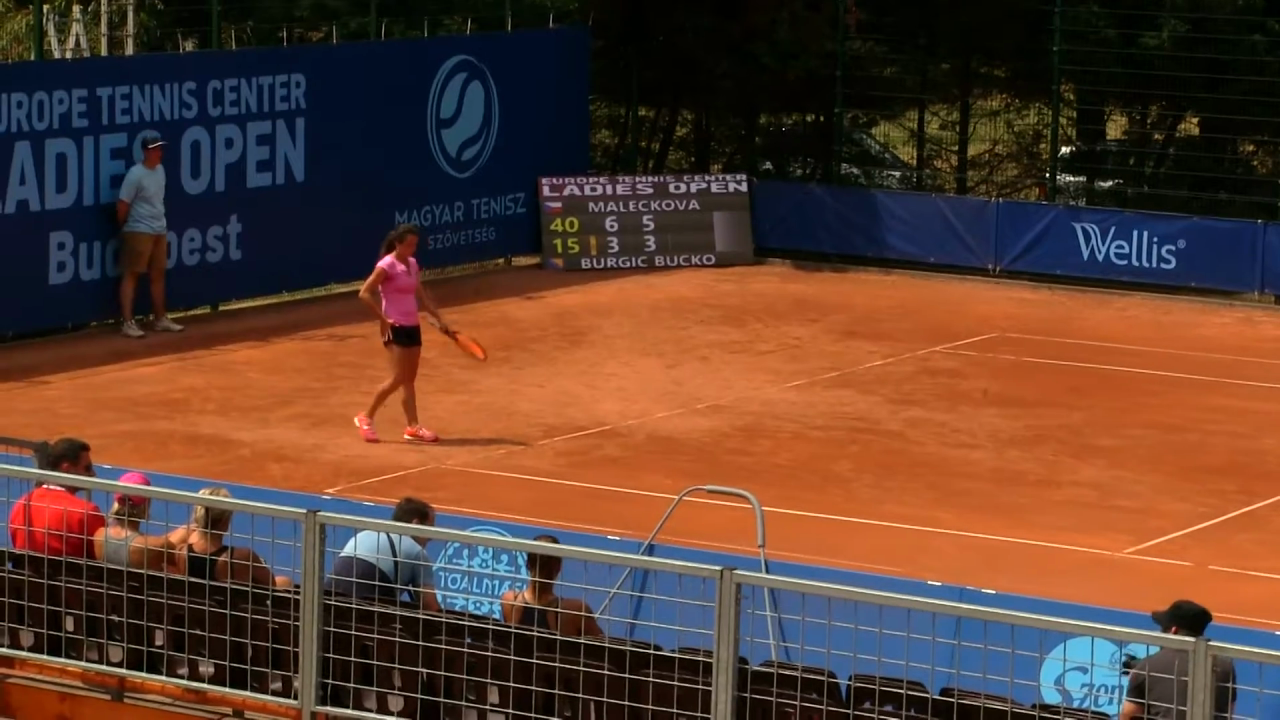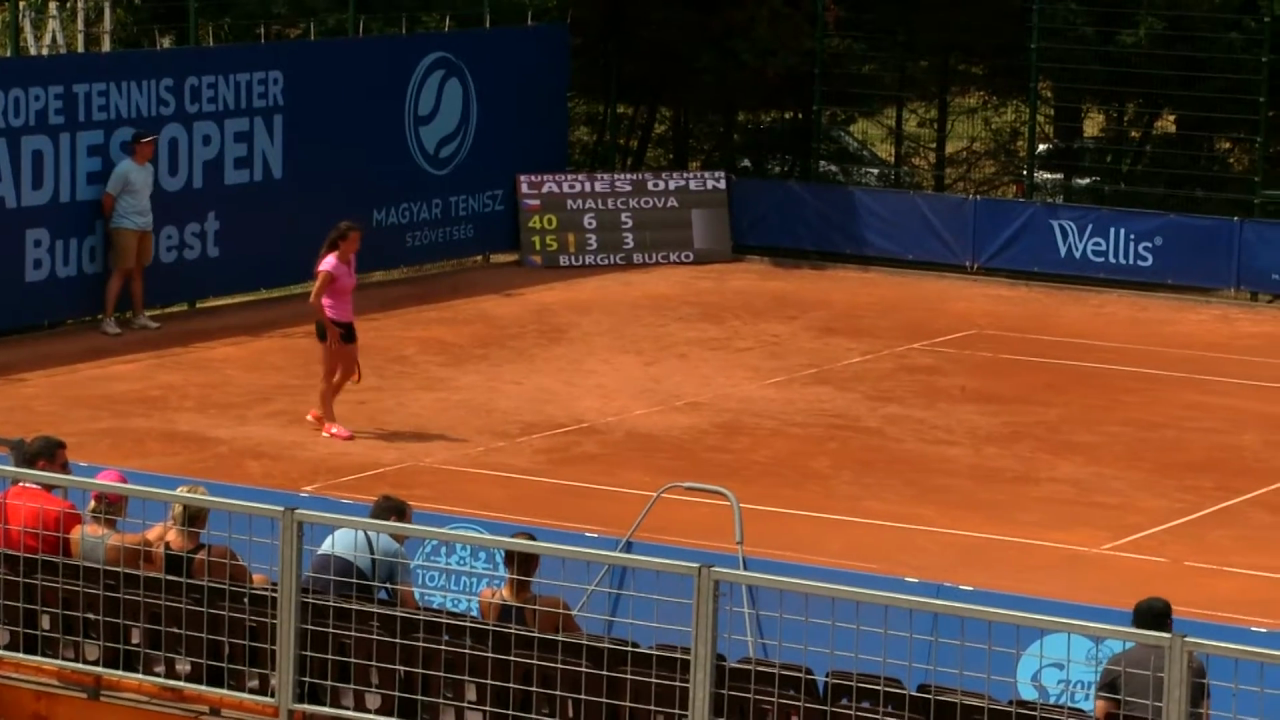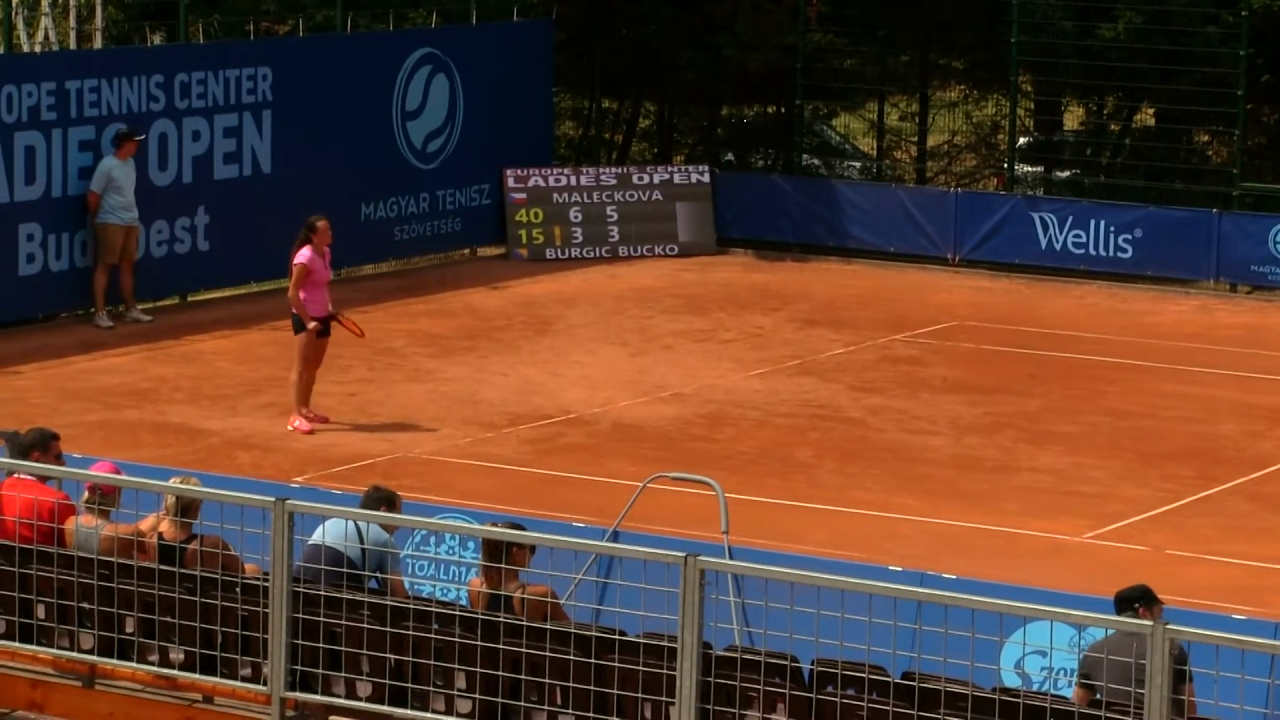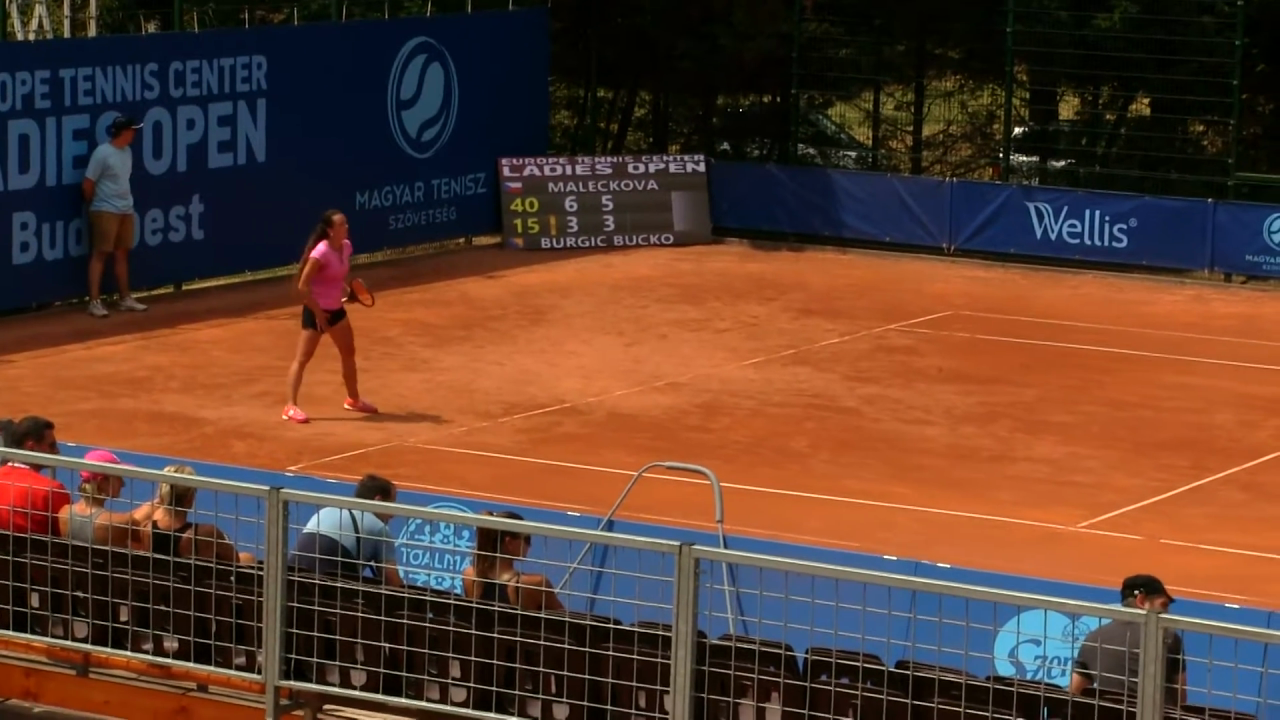
dt=0.7s
person 1, frame 1
left shoulder: (412, 264)
right shoulder: (386, 265)
left elbow: (421, 296)
right elbow: (364, 293)
left wrist: (439, 318)
right wrist: (383, 319)
left hip: (413, 327)
right hip: (394, 328)
left knee: (409, 379)
right knee: (398, 379)
left ankle: (413, 427)
right ankle: (366, 418)
person 1, frame 2
left shoulder: (351, 260)
right shoulder: (330, 266)
right elbow: (314, 300)
right wrist: (329, 327)
left hip: (345, 323)
right hip: (329, 323)
left knee: (348, 370)
right knee: (328, 373)
left ankle: (319, 412)
right ankle: (330, 424)
person 1, frame 3
left shoulder: (326, 253)
right shoulder: (305, 258)
right elbow: (292, 294)
left wrist: (329, 306)
right wrist: (307, 320)
left hip: (322, 317)
right hip: (305, 318)
left knee: (314, 366)
right knee: (301, 365)
left ankle: (305, 409)
right ankle: (296, 417)
person 1, frame 4
left shoulder: (347, 246)
right shoulder: (321, 253)
right elbow: (303, 286)
left wrist: (350, 289)
right wrist: (318, 314)
left hip: (336, 309)
right hip: (316, 310)
left knee: (349, 353)
right knee: (303, 357)
left ankle: (353, 399)
right ankle: (290, 406)
person 2, frame 1
left shoulder: (160, 170)
right shoulder: (135, 174)
right elbow: (122, 205)
left wrist: (158, 223)
right wrist: (126, 227)
left hip: (159, 231)
right hip: (139, 232)
left knee: (158, 275)
right knee: (131, 275)
left ankle: (161, 319)
right ankle: (128, 322)
person 2, frame 2
left shoulder: (149, 169)
right shoulder: (124, 169)
right elbow: (107, 198)
left wrist: (144, 221)
right wrist: (112, 222)
left hip: (145, 227)
right hip: (125, 228)
left knee: (137, 272)
right knee: (120, 272)
left ankle: (138, 317)
right ankle: (108, 319)
person 2, frame 3
left shoulder: (130, 163)
right shoulder: (106, 165)
right elbow: (92, 197)
left wrist: (130, 215)
right wrist: (96, 219)
left hip: (131, 222)
right hip: (111, 223)
left knee: (127, 266)
right knee: (104, 266)
left ankle: (131, 310)
right ankle: (100, 313)
person 2, frame 4
left shoulder: (127, 151)
right shoulder: (102, 153)
right elbow: (87, 184)
left wrist: (125, 203)
right wrist: (94, 205)
left hip: (126, 210)
right hip: (105, 211)
left knee: (122, 254)
right knee: (100, 254)
left ankle: (125, 298)
right ankle: (94, 301)
